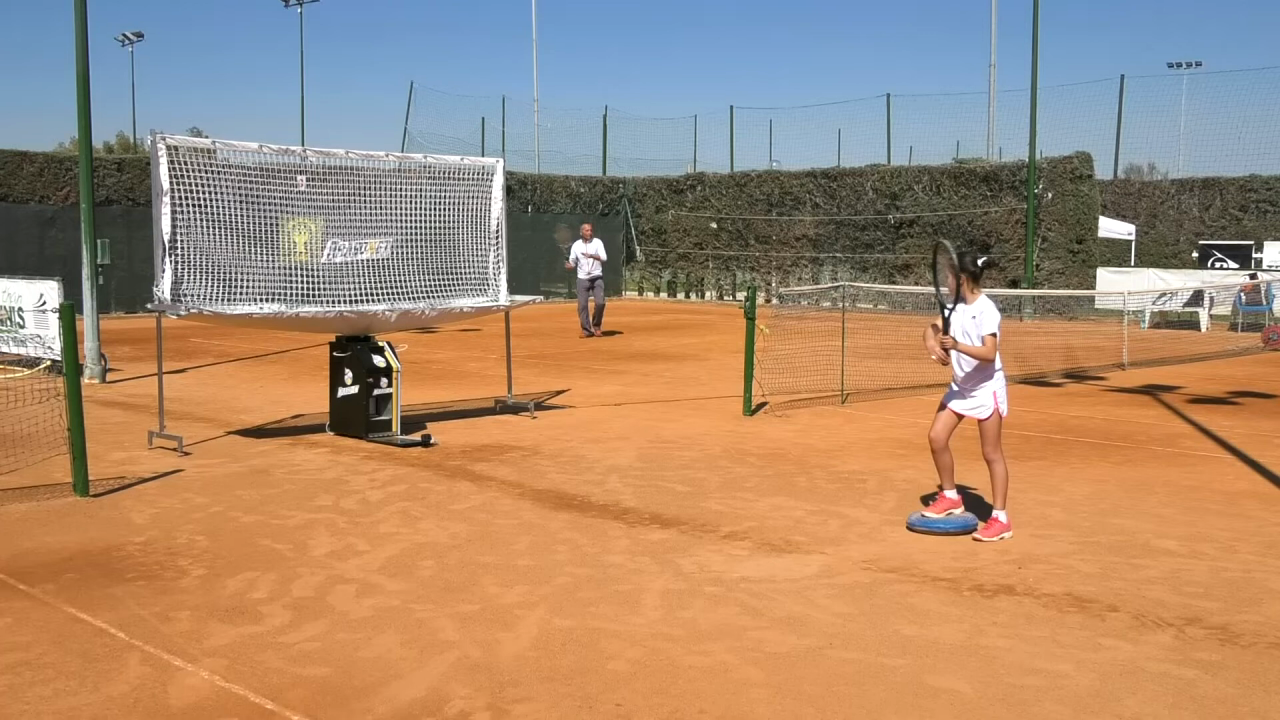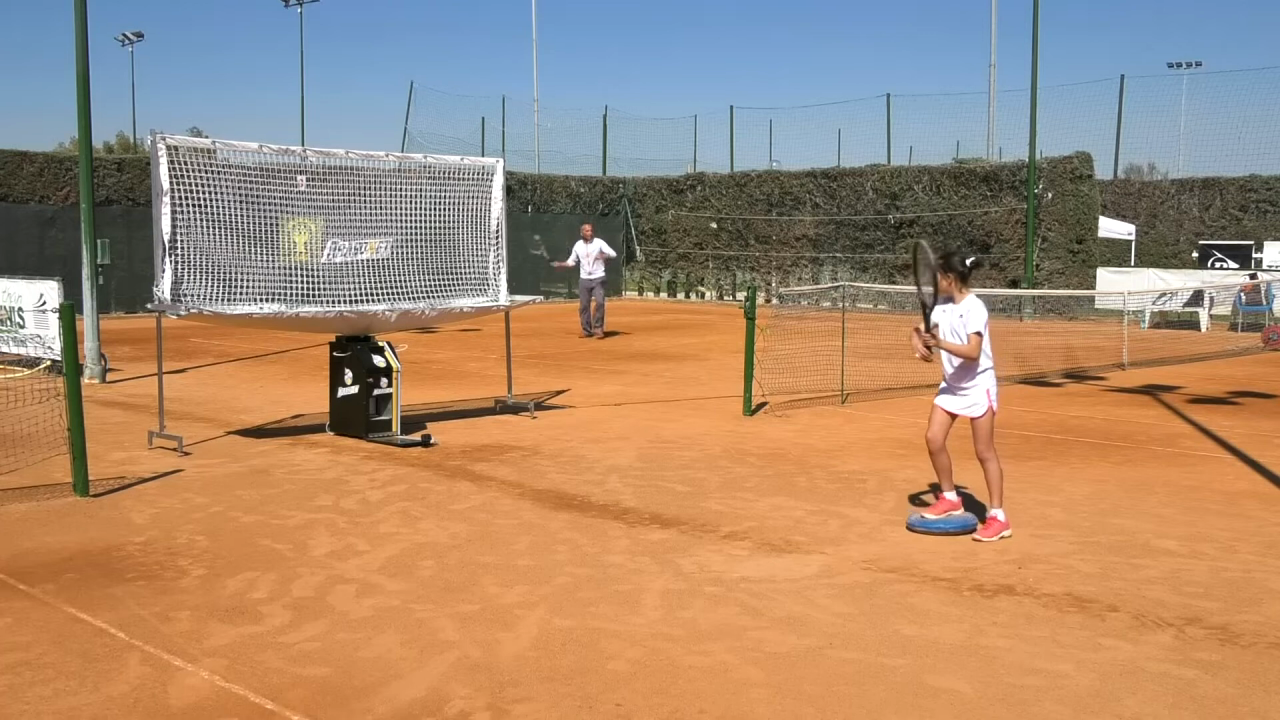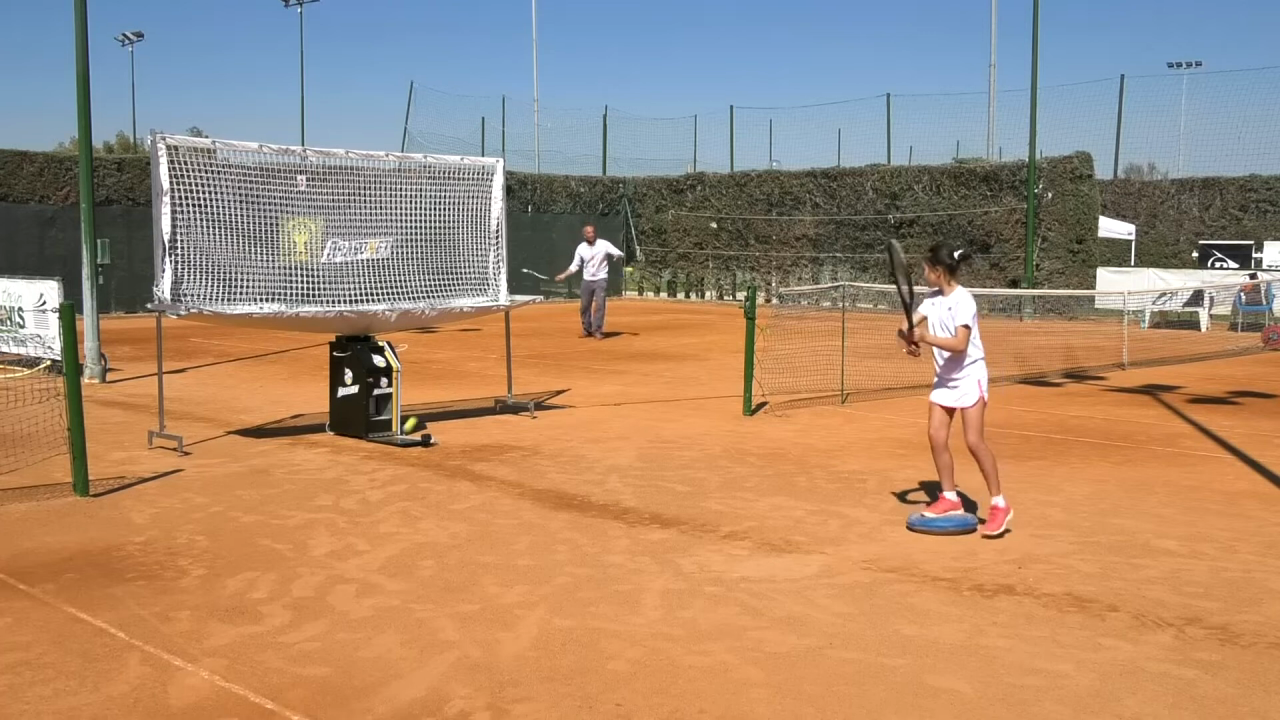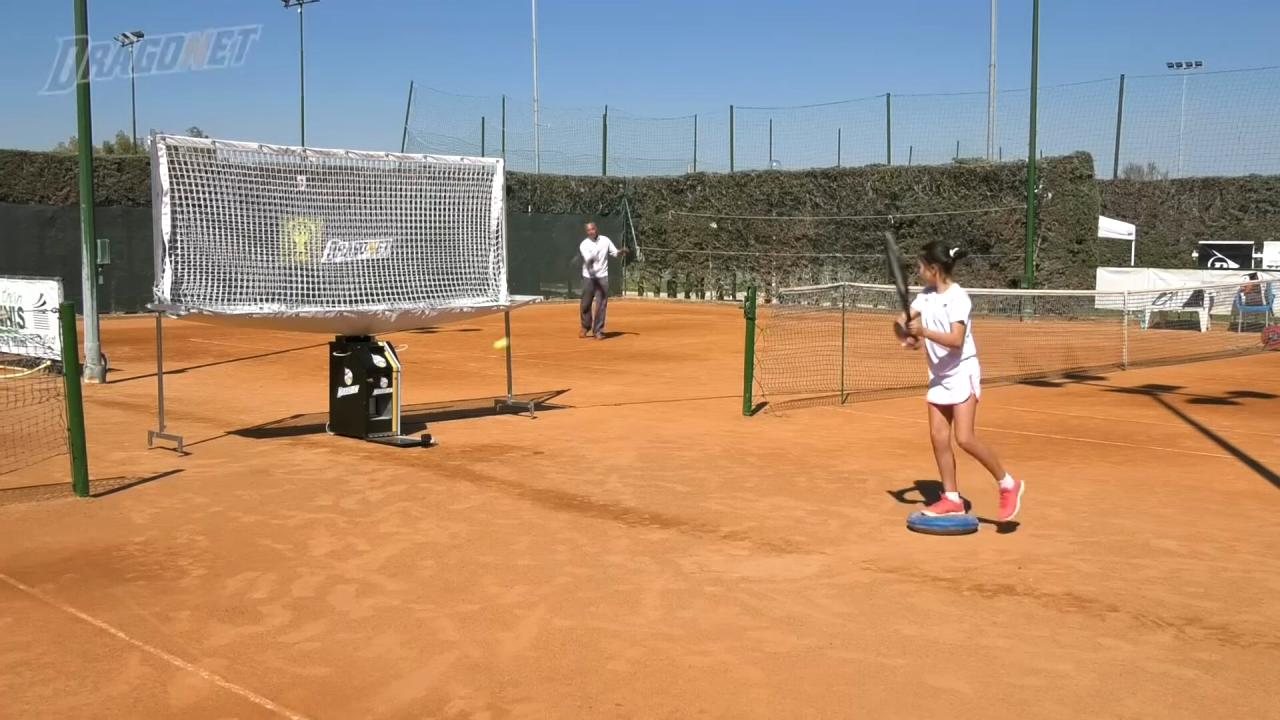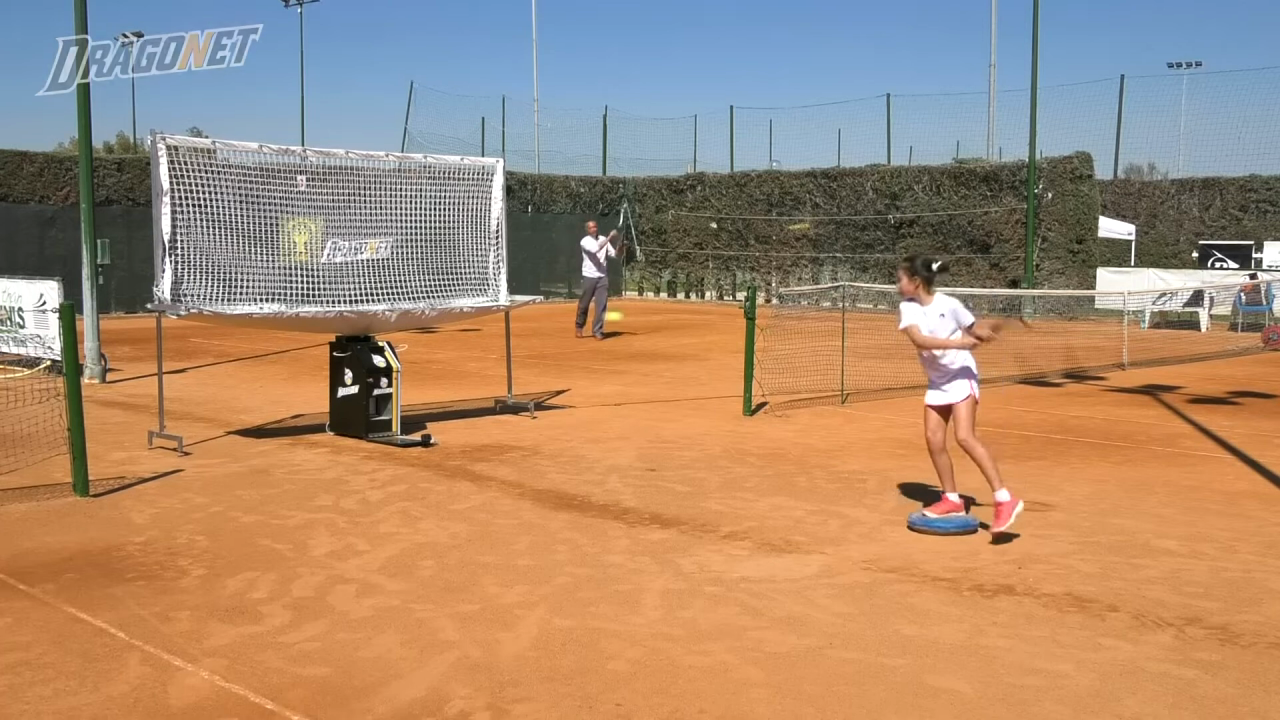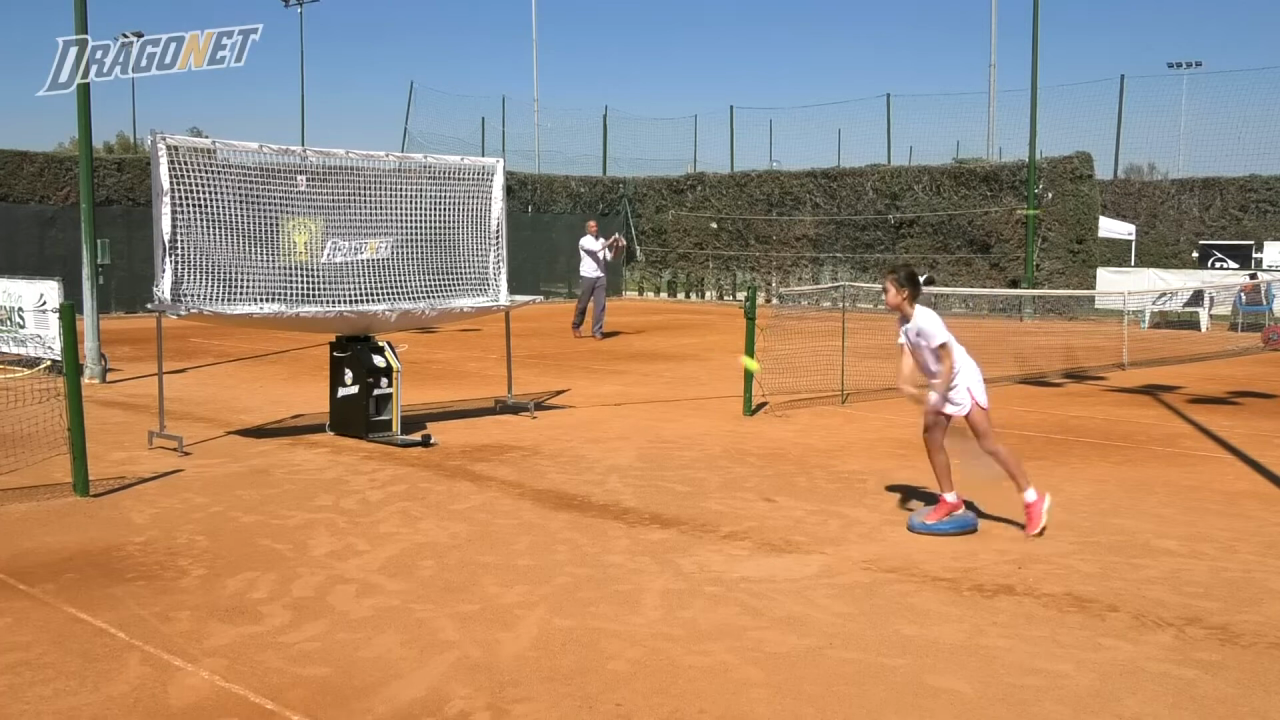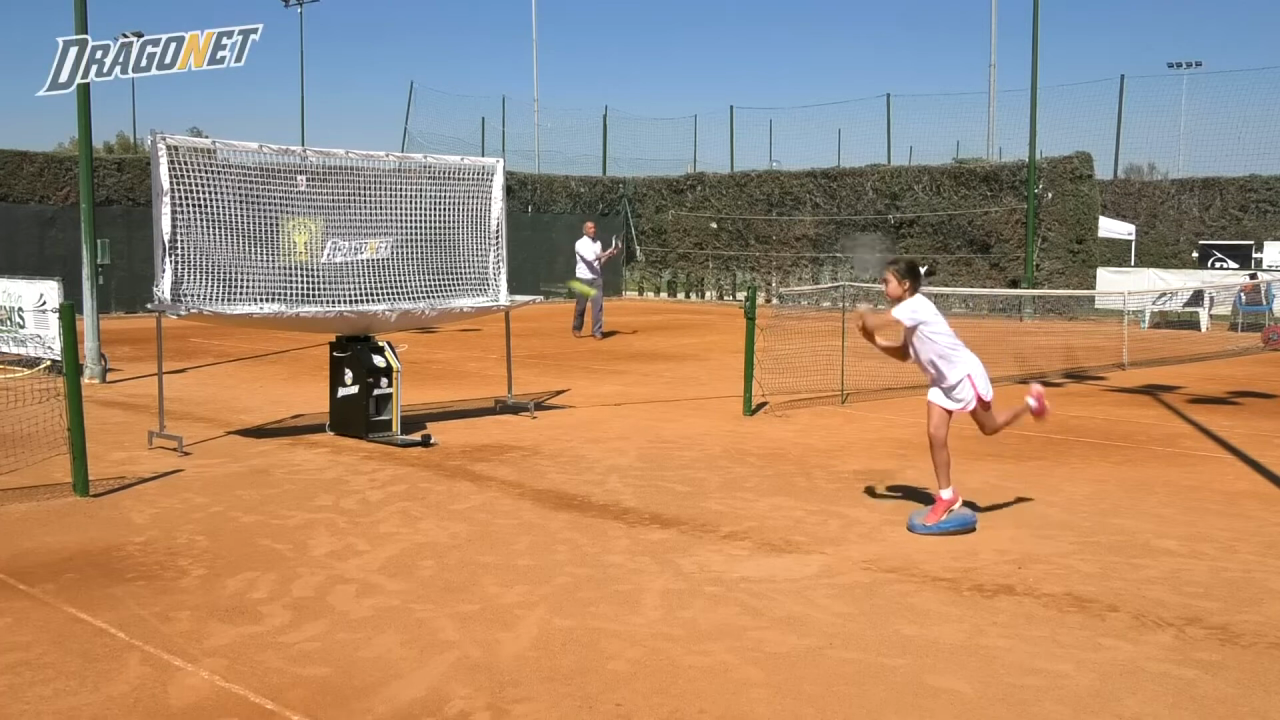
dt=0.2s
person 1, frame 1
left shoulder: (987, 310)
right shoulder: (956, 305)
left elbow: (989, 354)
right elbow: (933, 330)
left wrist: (956, 345)
right wrist: (935, 347)
left hip: (987, 388)
right hip: (960, 386)
left knee: (991, 453)
right knee: (936, 437)
left ankle: (1001, 519)
right ankle: (950, 497)
person 1, frame 2
left shoulder: (975, 309)
right shoulder: (943, 305)
left elbow: (973, 352)
right elbow: (923, 331)
left wrist: (940, 343)
right wrist: (920, 343)
left hip: (978, 386)
right hip: (951, 385)
left knee: (984, 451)
right knee: (934, 438)
left ankle: (998, 517)
right ankle: (950, 498)
person 1, frame 3
left shoulder: (964, 301)
right shoulder: (932, 298)
left elbow: (959, 345)
right elbow: (912, 325)
left wrist: (925, 338)
right wrist: (907, 338)
left hip: (968, 376)
right hip: (944, 379)
left knee: (974, 442)
right knee: (936, 438)
left ankle: (999, 505)
right ankle: (950, 498)
person 1, frame 4
left shoulder: (958, 298)
right shoulder: (925, 295)
left elbow: (956, 344)
right elbow: (907, 323)
left wrist: (921, 332)
right wrist: (907, 334)
left hip: (962, 373)
right hip: (939, 376)
left knee: (965, 438)
right knee: (939, 439)
left ankle: (1008, 485)
right ankle: (952, 499)
person 1, frame 5
left shoulder: (949, 305)
right shoulder: (906, 308)
left elbow: (977, 332)
right elbow: (919, 339)
left wrist: (984, 332)
right wrist: (957, 342)
left hip: (961, 377)
right hip: (936, 381)
left knee: (965, 438)
right knee: (933, 439)
left ankle: (1005, 501)
right ankle: (952, 501)
person 1, frame 6
left shoulder: (925, 320)
right shoulder: (903, 324)
left elbow: (949, 362)
right elbow: (909, 360)
left wrist: (937, 397)
right wrist: (908, 385)
left hip: (963, 384)
right hip: (940, 387)
left knee: (988, 444)
right knee: (931, 438)
left ankle: (1032, 498)
right ankle: (950, 500)
person 1, frame 7
left shoulder: (914, 305)
right shoulder: (911, 317)
left elbow: (877, 323)
right elbow: (902, 354)
left wrist: (865, 316)
right wrist: (875, 341)
left hip: (966, 375)
right hip: (942, 381)
left knee: (991, 426)
right knee: (936, 436)
left ankle: (1031, 400)
right ankle: (946, 497)
